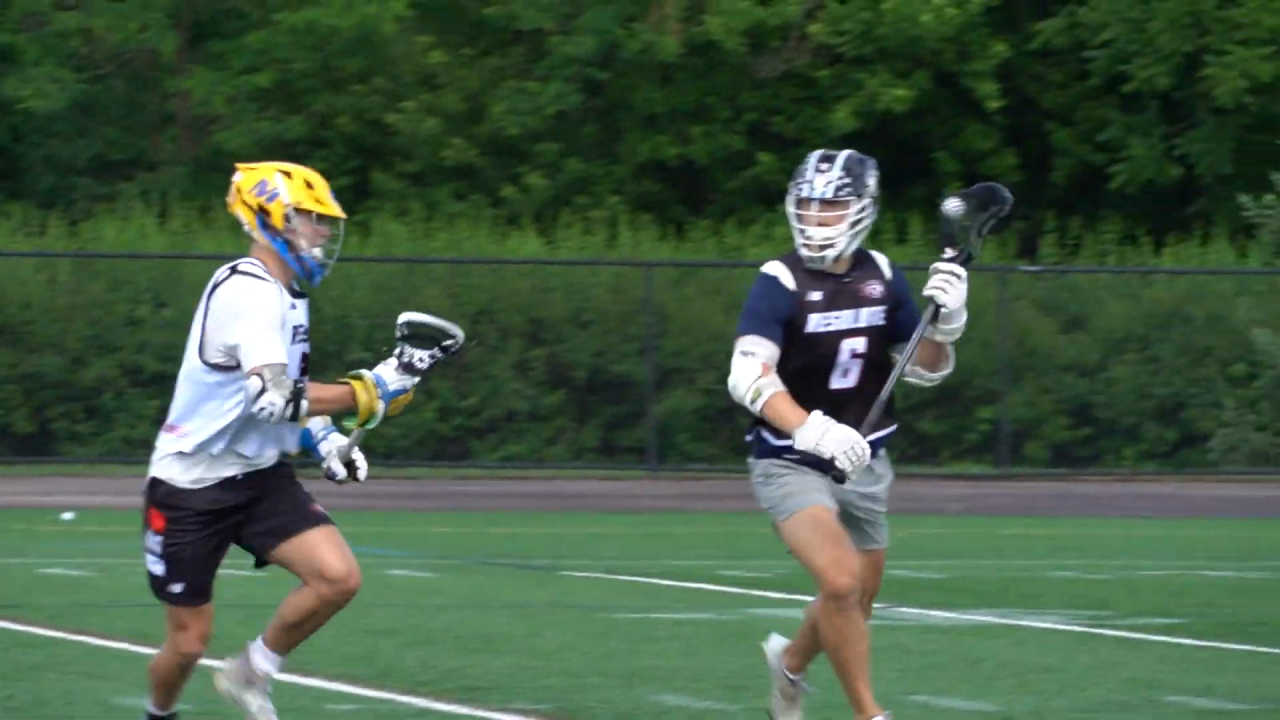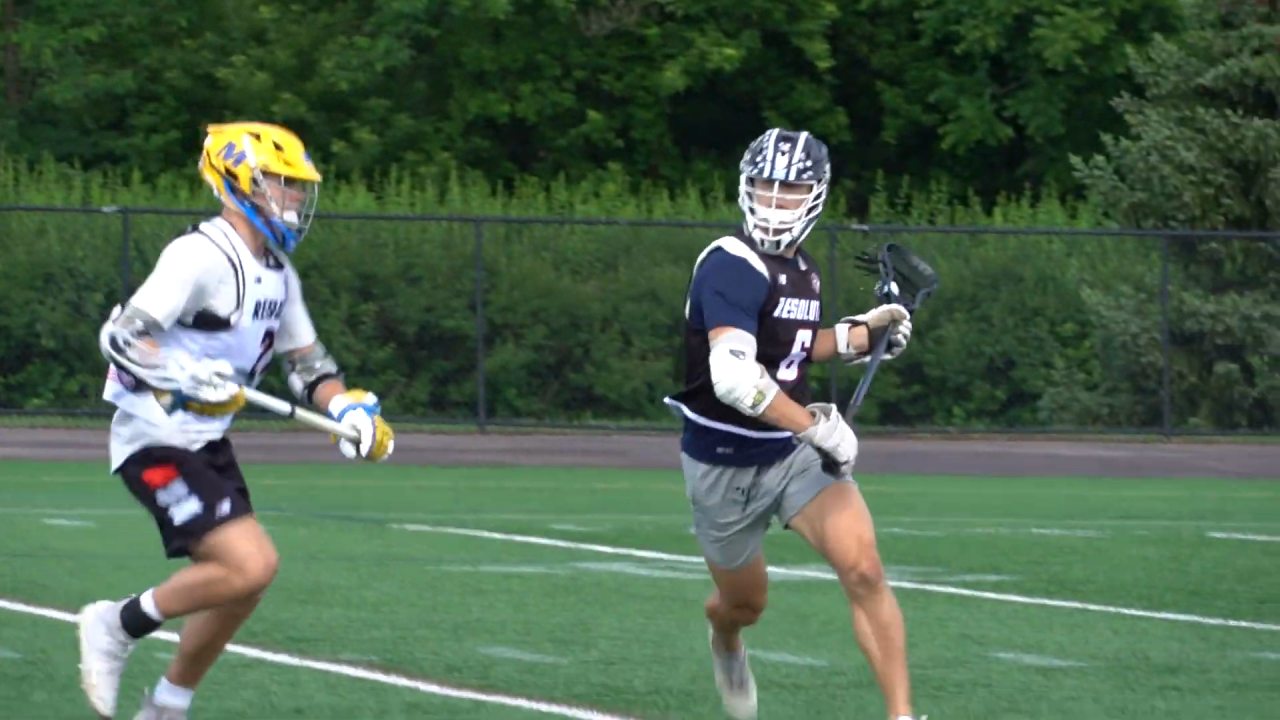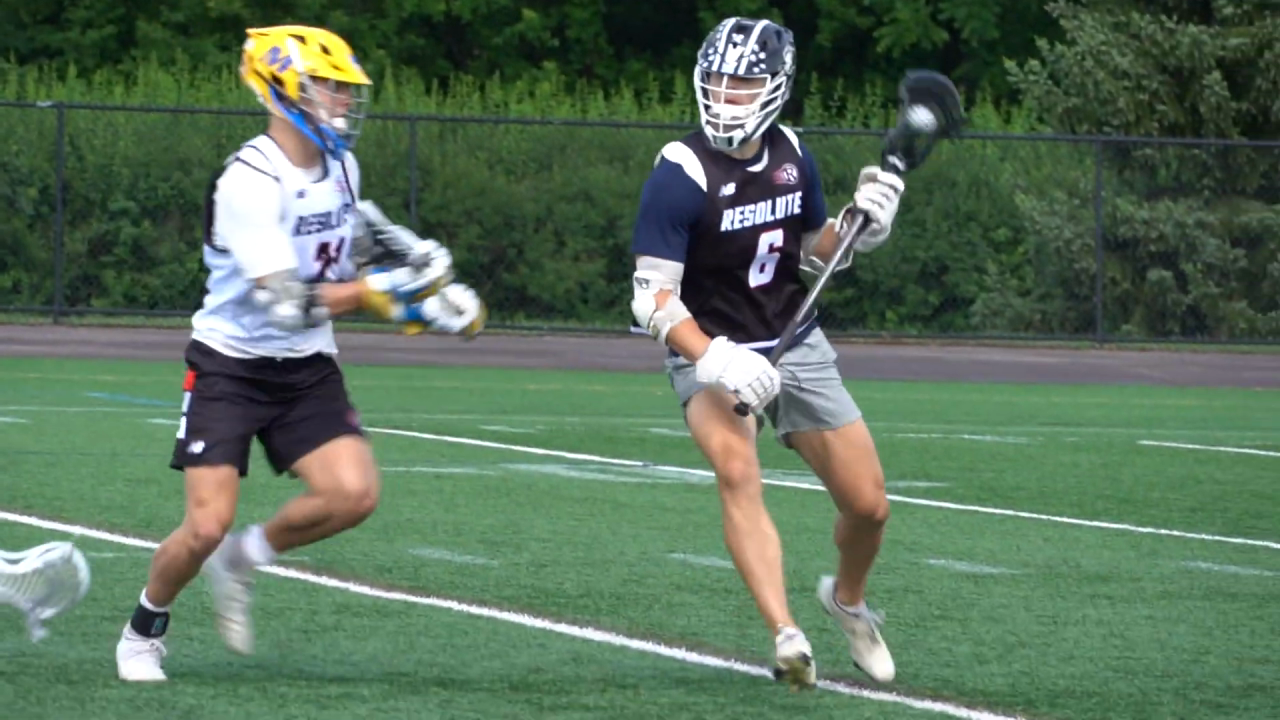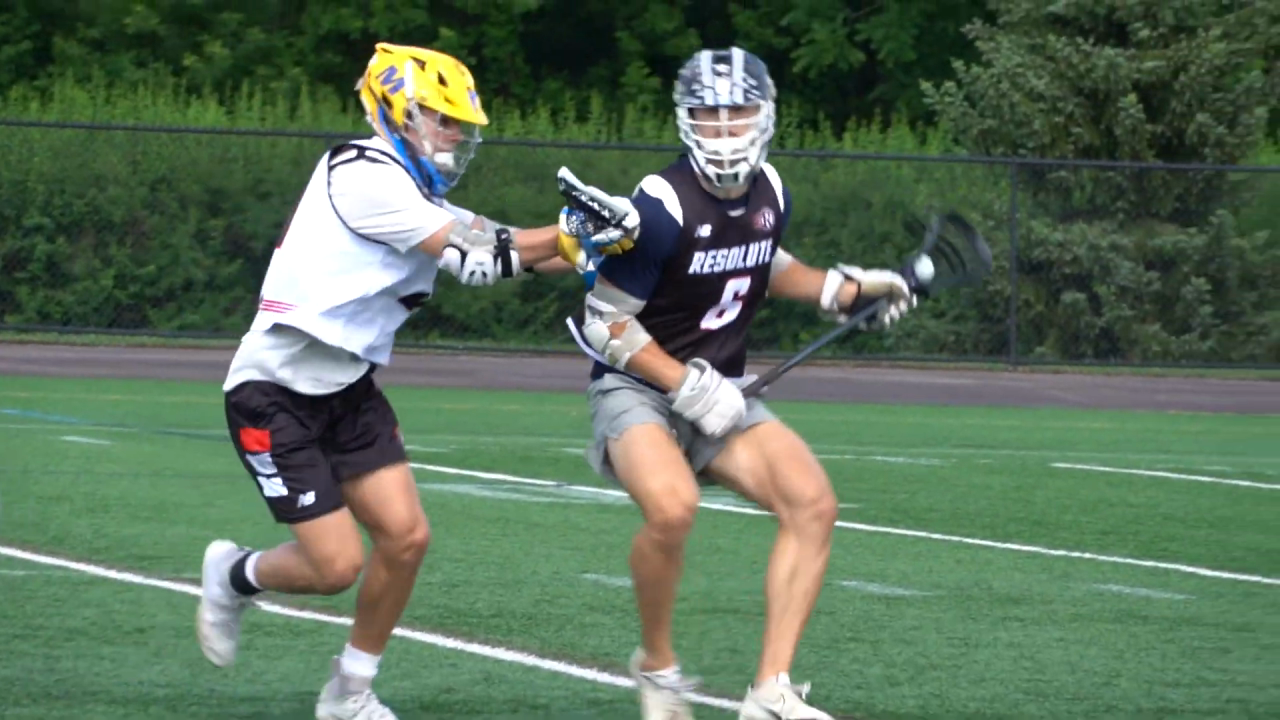
dt=0.5s
person 1, frame 1
left shoulder: (881, 273)
right shoulder: (777, 284)
left elbow: (926, 369)
right elbow: (748, 376)
left wrist: (944, 320)
right wrist: (813, 431)
left hip: (858, 465)
right hip: (786, 465)
left knee: (853, 605)
right knee: (842, 587)
left ankle: (789, 663)
person 1, frame 2
left shoulder: (803, 265)
right shoulder: (730, 263)
right elbow: (733, 376)
left wrist: (865, 332)
right wrist: (818, 425)
left hip: (793, 451)
right hip: (724, 461)
left knee: (863, 569)
right knee: (744, 605)
right ankle: (725, 637)
person 1, frame 3
left shoulder: (791, 154)
right shoulder: (679, 174)
left elbow: (821, 251)
right elbow: (651, 296)
left wrist: (864, 218)
right wrist: (715, 357)
left hip: (794, 349)
right hip: (711, 361)
left knee: (867, 507)
right knee: (737, 469)
left ankle: (849, 602)
right ankle: (785, 637)
person 1, frame 4
left shoulder: (768, 189)
right shoulder: (660, 205)
right elbow: (604, 323)
left wrist: (847, 289)
right wrist: (687, 385)
left hip: (717, 392)
right hip: (635, 389)
left knee: (812, 503)
right knee: (672, 509)
person 2, frame 1
left shoulder: (286, 292)
right shoulder: (246, 292)
right elbow: (276, 396)
left wrist: (319, 438)
right wrist: (370, 390)
left hip: (260, 475)
right hip: (191, 482)
left knee: (340, 578)
right knee: (188, 640)
left ankle: (251, 671)
person 2, frame 2
left shoulder: (277, 272)
right shoulder: (201, 253)
left elbow: (309, 365)
right elbow: (121, 335)
left wrist: (354, 410)
right wrist: (179, 384)
left hip: (205, 444)
right hip: (158, 444)
left knee: (229, 592)
right knee: (252, 568)
right ankle: (118, 623)
person 2, frame 3
left shoulder: (338, 166)
right shoulder: (249, 184)
left elbow: (364, 248)
right elbow: (287, 304)
left wrist: (425, 291)
right wrist: (383, 293)
left hip: (305, 364)
right hip: (231, 363)
left knee: (353, 497)
right knee: (207, 525)
left ankle: (243, 559)
right ankle: (141, 634)
person 2, frame 4
left shoulder: (413, 189)
right shoulder: (364, 172)
left elbow: (486, 248)
right elbow: (472, 259)
left wrist: (580, 246)
right wrist: (564, 238)
left hip: (343, 388)
right hip: (274, 394)
left knee: (406, 537)
right knee: (338, 565)
right ankle: (236, 574)
